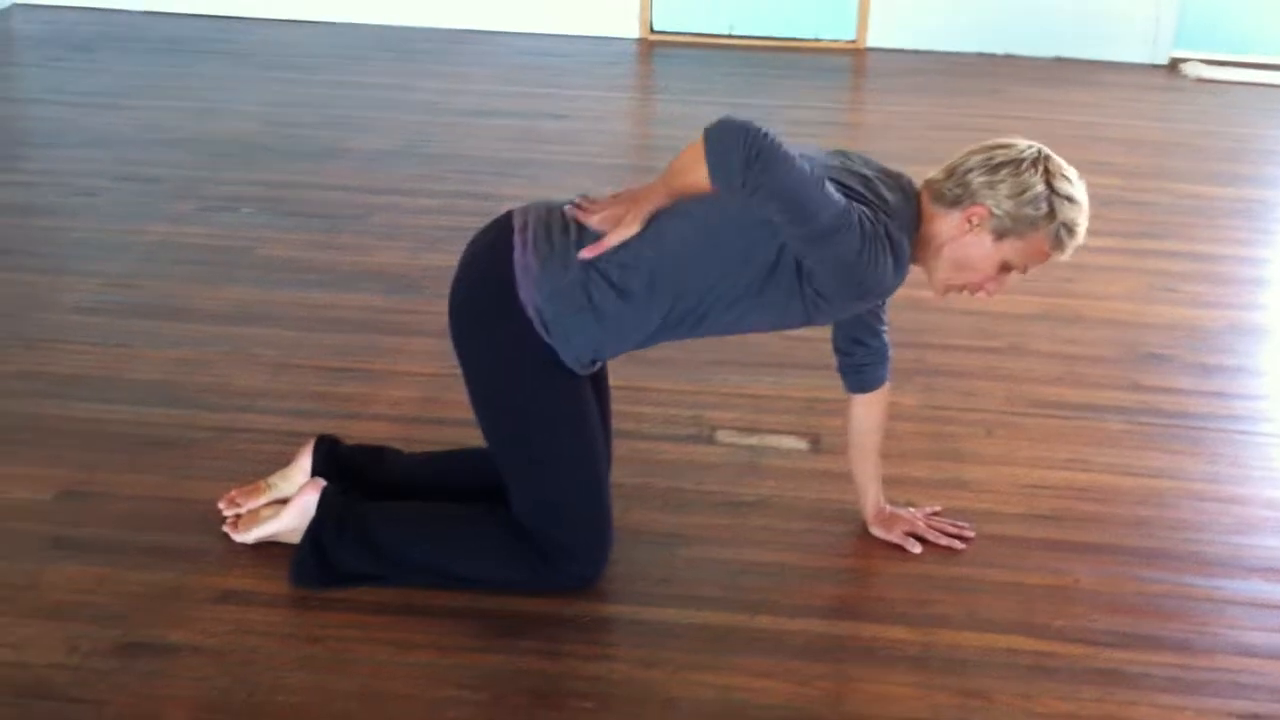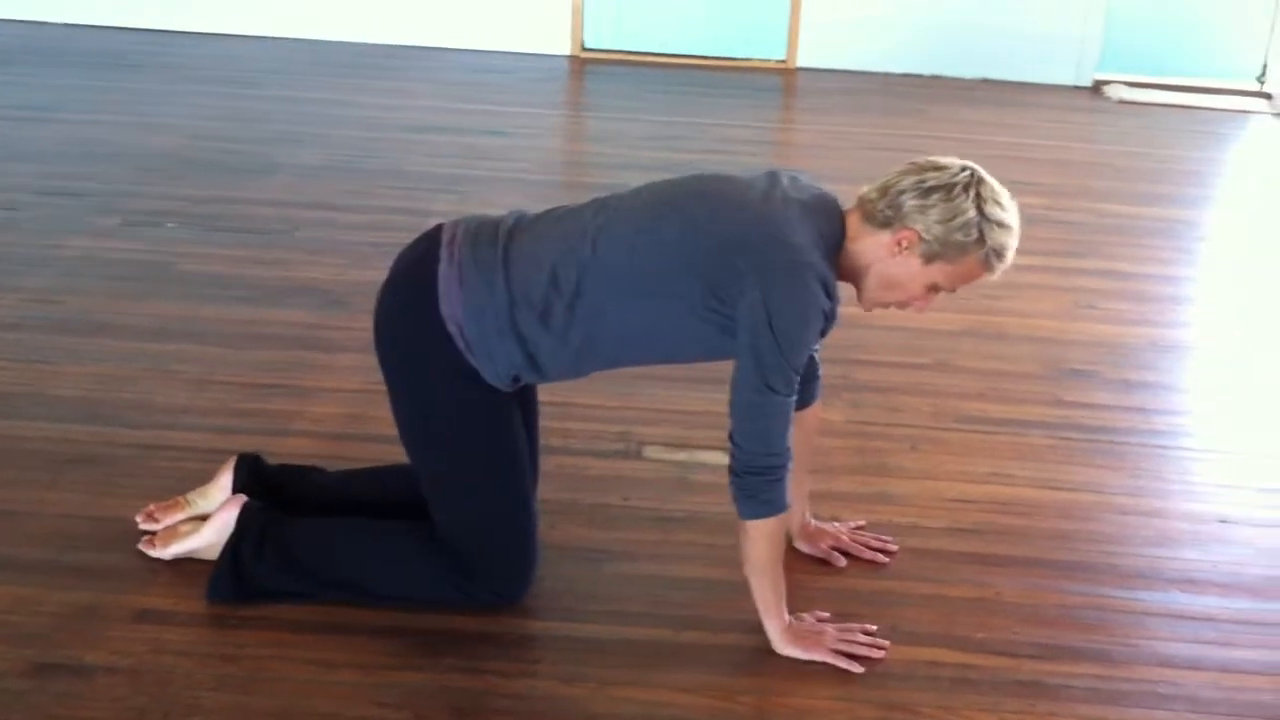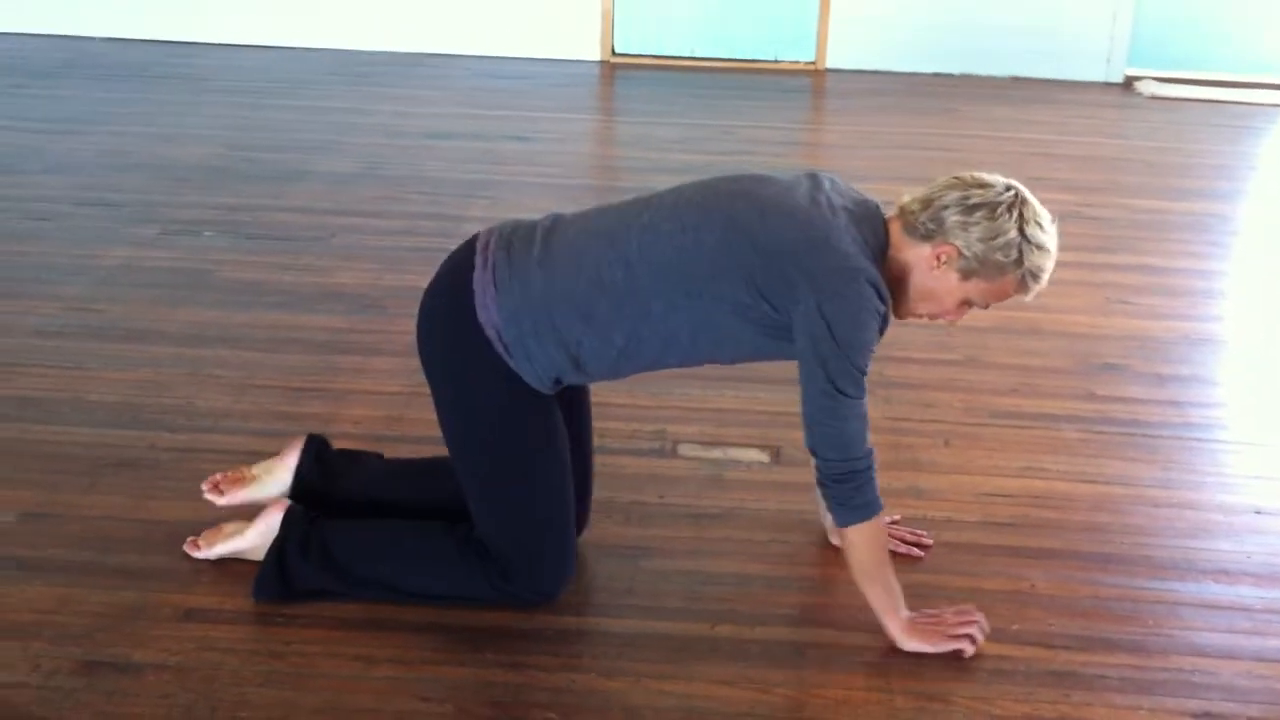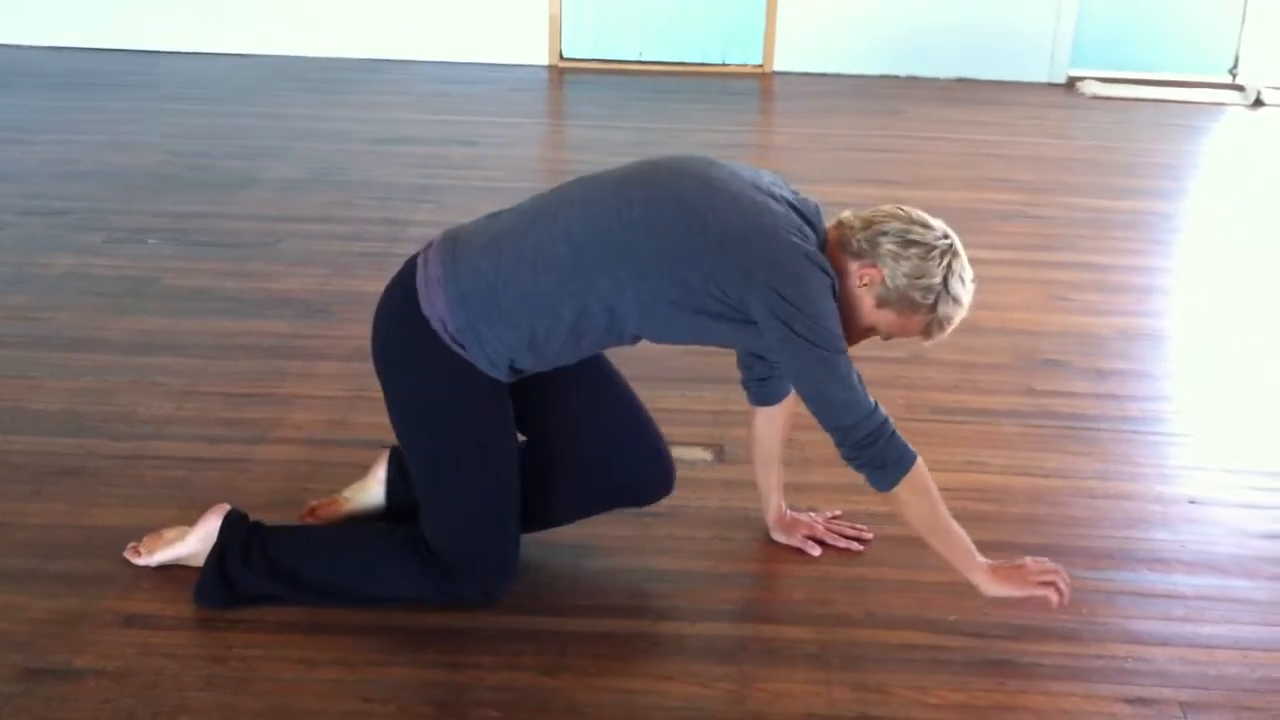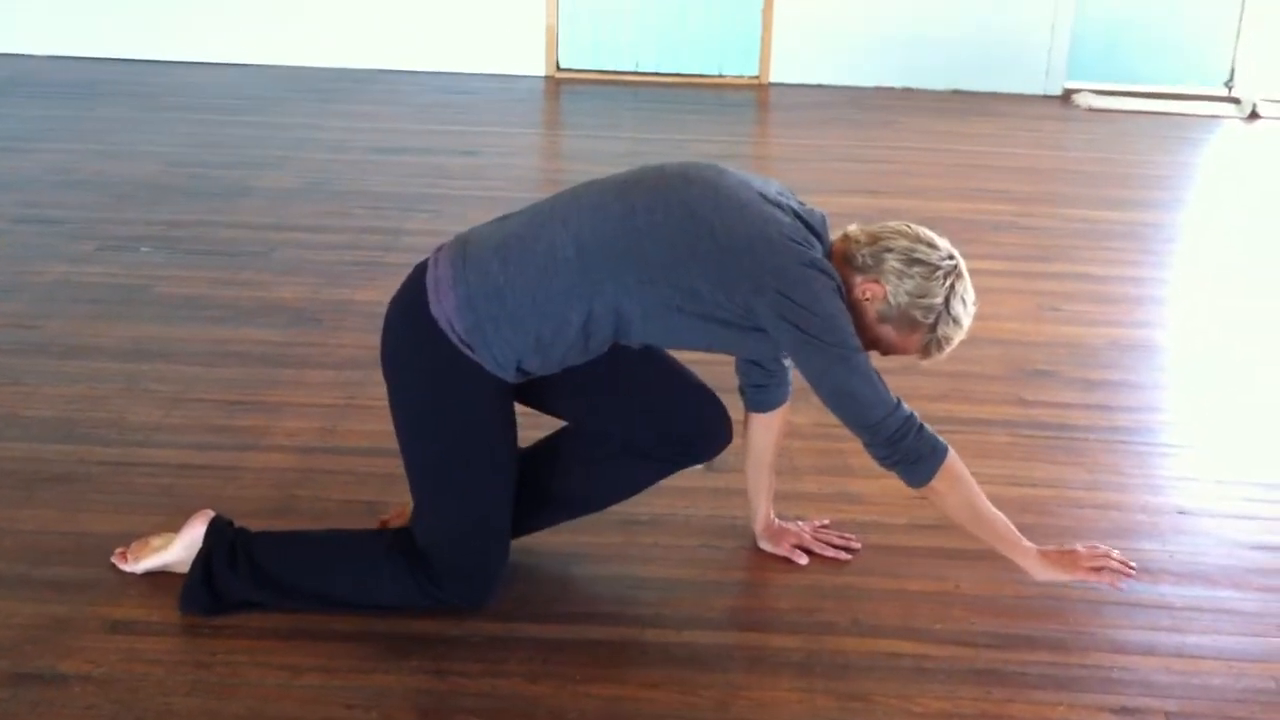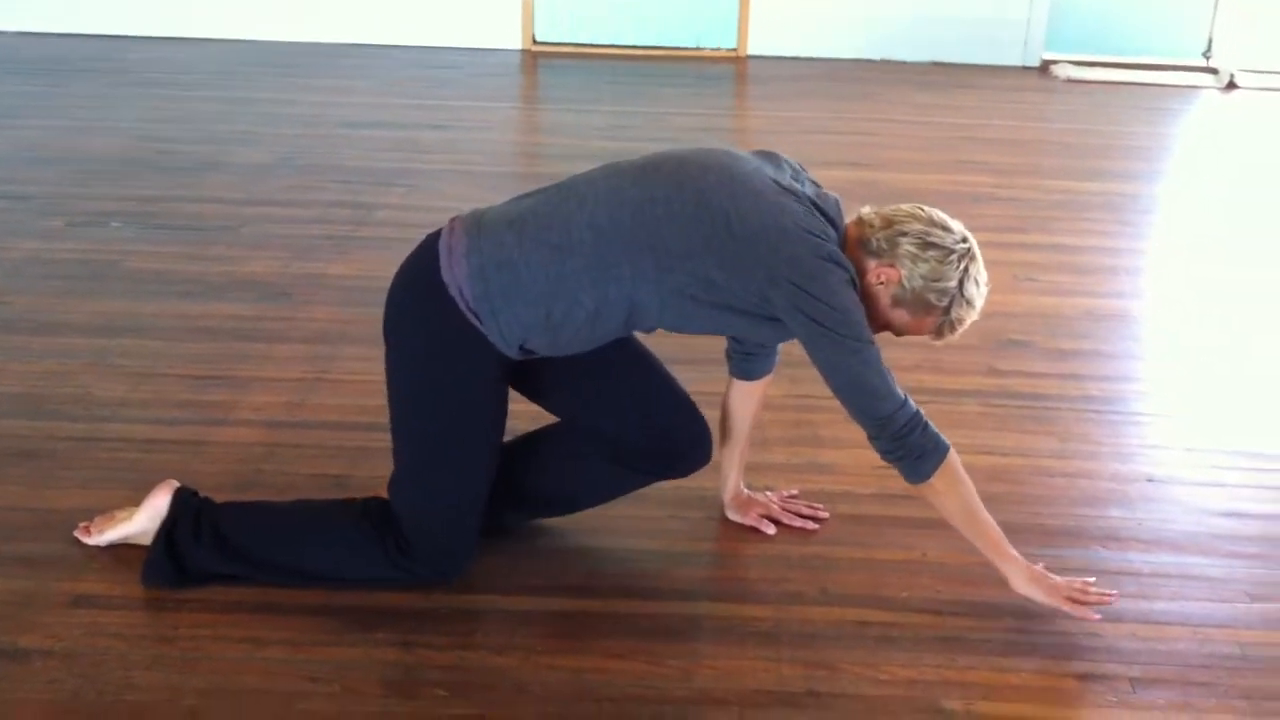
dt=0.7s
person 1, frame 1
left shoulder: (882, 209)
right shoulder: (867, 249)
left elbow: (863, 357)
right elbow: (739, 141)
left wrist: (874, 505)
right wrist: (647, 203)
left hip: (547, 290)
right hip: (520, 304)
left knee: (563, 479)
right knee: (569, 554)
left ankle: (334, 468)
right ankle: (324, 523)
person 1, frame 2
left shoulder: (810, 215)
right shoulder: (795, 273)
left elbow: (797, 379)
right elbow: (757, 461)
left wrist: (801, 521)
right wrist: (778, 625)
left hip: (473, 291)
right hip: (443, 323)
left knee: (485, 497)
right knee: (495, 570)
left ankle: (256, 486)
right ankle: (245, 538)
person 1, frame 3
left shoulder: (851, 221)
right shoulder: (846, 283)
left elbow: (835, 398)
right elbow: (843, 465)
left wrist: (851, 522)
right wrist: (901, 625)
left hip: (516, 298)
right hip: (483, 329)
left knee: (553, 510)
right knee: (530, 570)
left ankle: (312, 473)
right ankle: (288, 541)
person 1, frame 4
left shoulder: (788, 228)
right shoulder: (791, 274)
left elbow: (767, 374)
right elbow: (871, 441)
left wrist: (777, 512)
right wrist: (982, 570)
left hip: (500, 318)
right hip: (437, 333)
left knee: (641, 476)
right knee: (473, 573)
left ankle: (409, 484)
right ankle: (232, 548)
person 1, frame 5
left shoulder: (789, 234)
right shoulder: (798, 281)
left elbow: (763, 378)
right elbow: (900, 441)
left wrist: (766, 518)
right wrist: (1032, 556)
left hip: (510, 318)
right hip: (447, 336)
left knee: (693, 429)
right knee: (460, 580)
left ankle: (459, 501)
right ankle: (217, 554)
person 1, frame 6
left shoulder: (796, 200)
right shoulder: (812, 269)
left elbow: (751, 341)
right elbow: (901, 433)
left wrist: (736, 487)
right wrist: (1018, 570)
left hip: (515, 300)
right hip: (452, 306)
left knee: (673, 442)
right knee: (426, 553)
left ankle: (443, 487)
right ankle: (182, 523)
